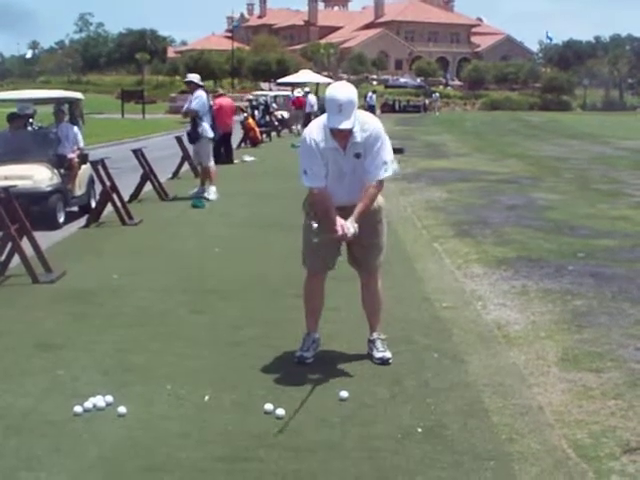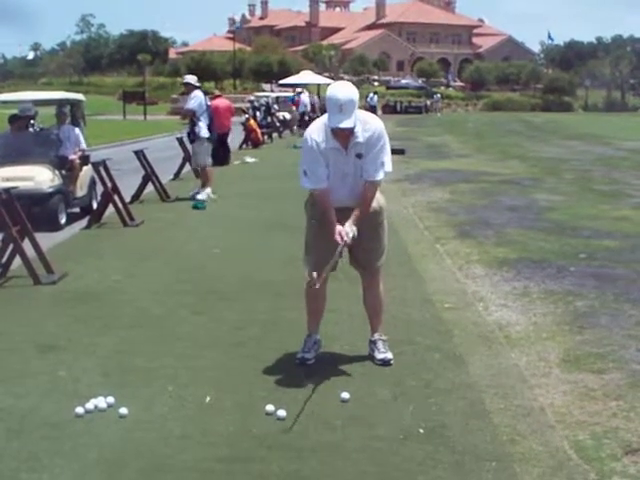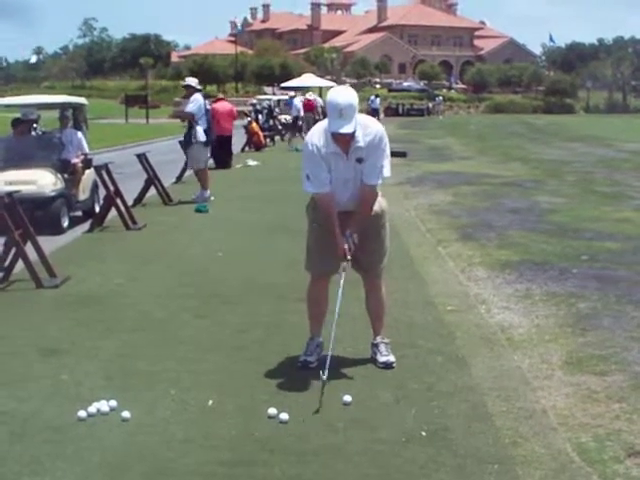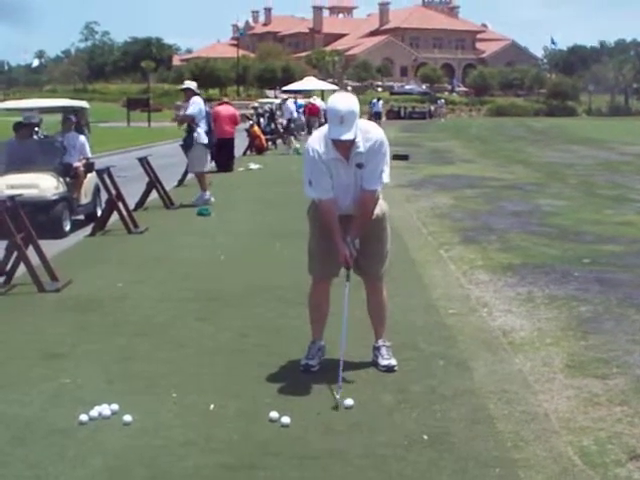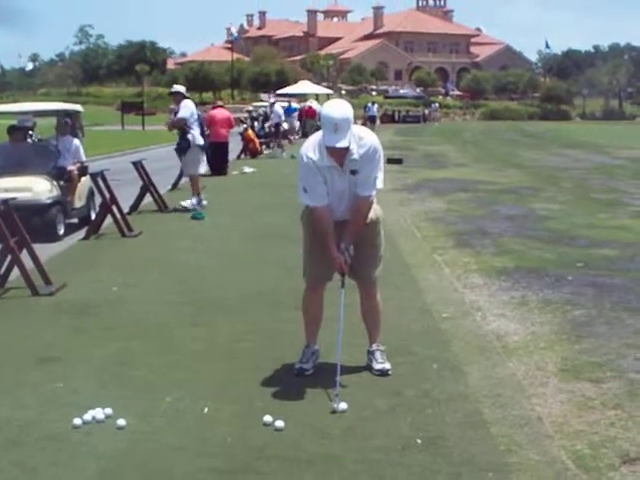
dt=0.3s
person 1, frame 1
left shoulder: (372, 128)
right shoulder: (312, 136)
left elbow: (376, 181)
right elbow: (318, 188)
left wrist: (354, 219)
right wrist: (335, 220)
left hip: (365, 206)
right hip: (324, 208)
left knee: (370, 273)
right knee: (315, 273)
left ankle: (375, 336)
right ankle: (311, 336)
person 1, frame 2
left shoulder: (374, 129)
right shoulder: (313, 136)
left elbow: (372, 182)
right elbow: (319, 189)
left wrist: (353, 222)
right wrist: (334, 226)
left hip: (365, 207)
right hip: (325, 208)
left knee: (372, 274)
right knee: (317, 273)
left ankle: (377, 337)
right ankle: (312, 337)
person 1, frame 3
left shoulder: (375, 133)
right shoulder: (314, 141)
left elbow: (370, 188)
right elbow: (323, 194)
left wrist: (353, 230)
right wrist: (337, 235)
left hip: (367, 210)
right hip: (327, 211)
left knee: (373, 277)
right knee: (319, 276)
left ankle: (379, 341)
right ankle: (315, 340)
person 1, frame 4
left shoulder: (375, 138)
right shoulder: (315, 147)
left elbow: (370, 193)
right elbow: (325, 200)
left wrist: (354, 236)
right wrist: (338, 242)
left hip: (368, 213)
right hip: (328, 214)
left knee: (374, 280)
right knee: (320, 280)
left ankle: (381, 344)
right ankle: (316, 344)
person 1, frame 5
left shoulder: (369, 144)
right shoulder: (310, 153)
left elbow: (364, 199)
right elbow: (320, 207)
left wrist: (348, 242)
right wrist: (333, 250)
left hip: (362, 218)
right hip: (322, 219)
left knee: (368, 284)
right knee: (314, 284)
left ankle: (375, 348)
right ankle: (310, 348)
person 2, frame 1
left shoulder: (200, 94)
right shoulder: (193, 96)
left elbow: (191, 112)
right elbow: (184, 113)
left wrist: (187, 111)
right wrist: (188, 111)
left hip: (204, 133)
right hip: (197, 133)
left knee: (208, 162)
right knee: (202, 162)
left ankle: (212, 189)
right ankle: (202, 188)
person 2, frame 2
left shoulder: (196, 94)
right shoulder: (193, 96)
left elbow: (188, 112)
right elbow: (184, 115)
left wrist: (185, 112)
right wrist: (186, 113)
left hip: (202, 133)
right hip: (197, 133)
left knee: (204, 163)
right knee: (199, 163)
left ankle: (207, 190)
right ankle: (203, 188)
person 2, frame 3
left shoulder: (196, 98)
right shoulder: (193, 99)
left elbow: (187, 115)
right elbow: (184, 116)
left wrist: (179, 114)
right wrist: (181, 114)
left hip: (199, 137)
right hip: (196, 136)
left knee: (200, 165)
right knee: (198, 166)
left ankle: (205, 193)
right ankle: (204, 192)
person 2, frame 4
left shoulder: (196, 100)
right shoulder: (190, 103)
left elbow: (188, 117)
right elbow: (181, 121)
left wrist: (179, 117)
right wrist: (181, 118)
left hip: (199, 139)
right hip: (194, 139)
left knee: (199, 168)
right knee: (198, 168)
left ankle: (205, 194)
right ankle: (204, 194)
person 2, frame 5
left shoulder: (187, 103)
right shoulder: (178, 108)
left elbow: (180, 121)
right elbow: (171, 127)
left wrist: (172, 123)
right wrist: (173, 124)
left hip: (193, 142)
right hip: (185, 143)
left knee: (192, 171)
right knee: (191, 171)
left ankle: (194, 199)
right ankle: (199, 198)
